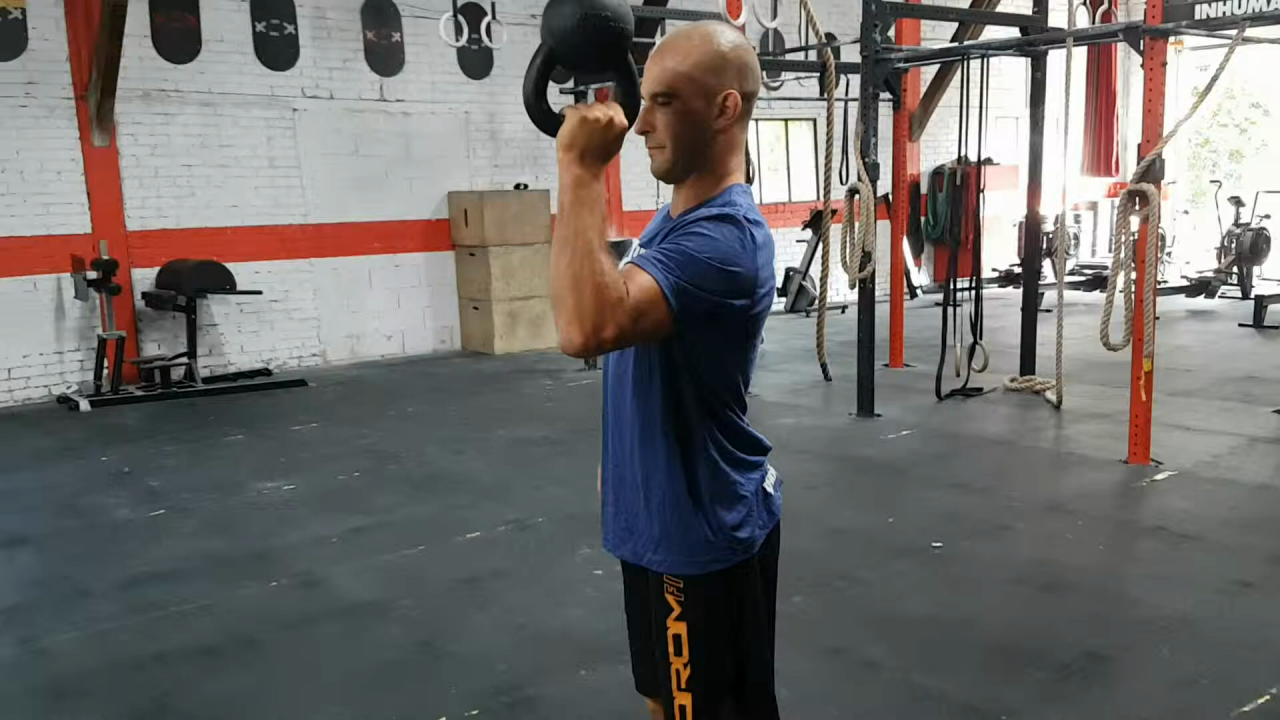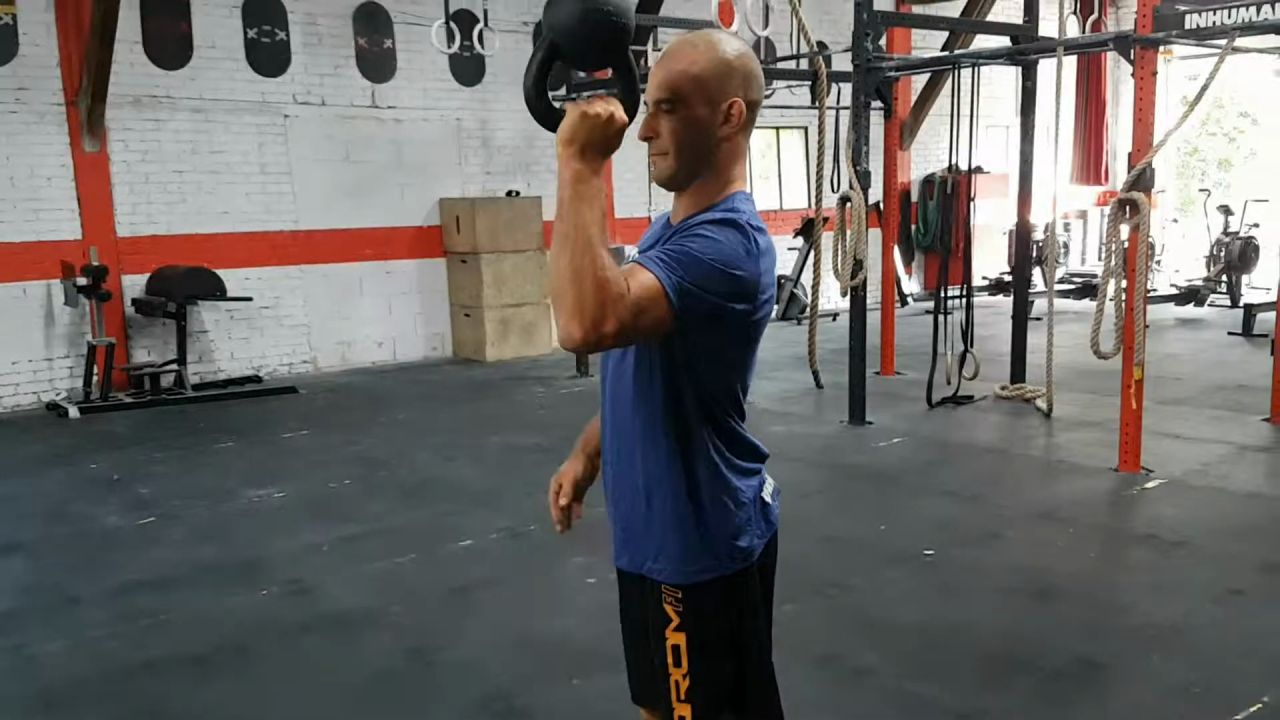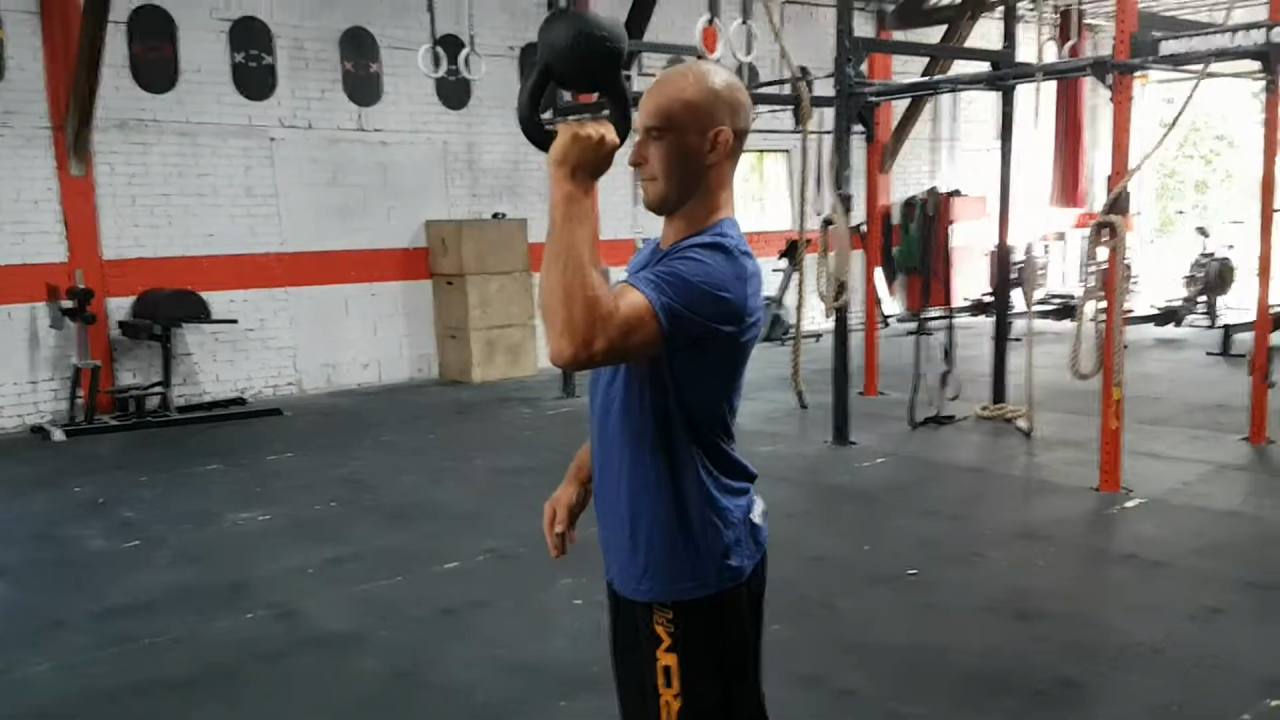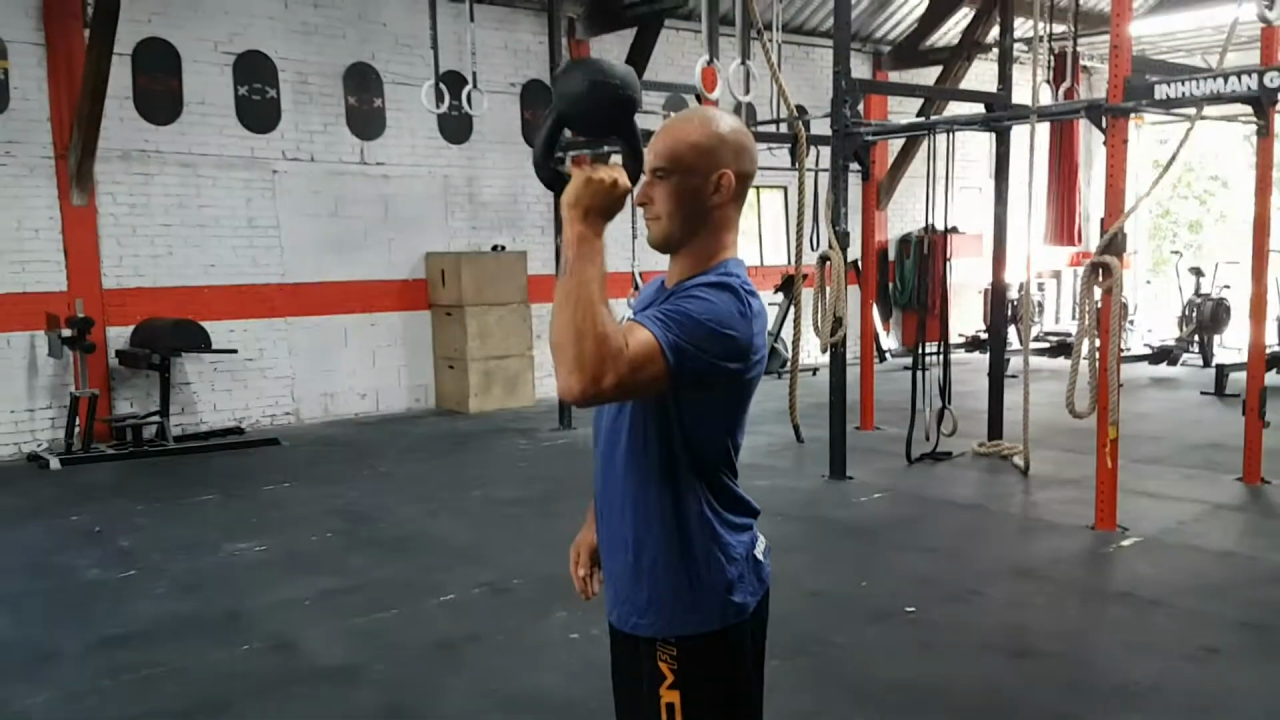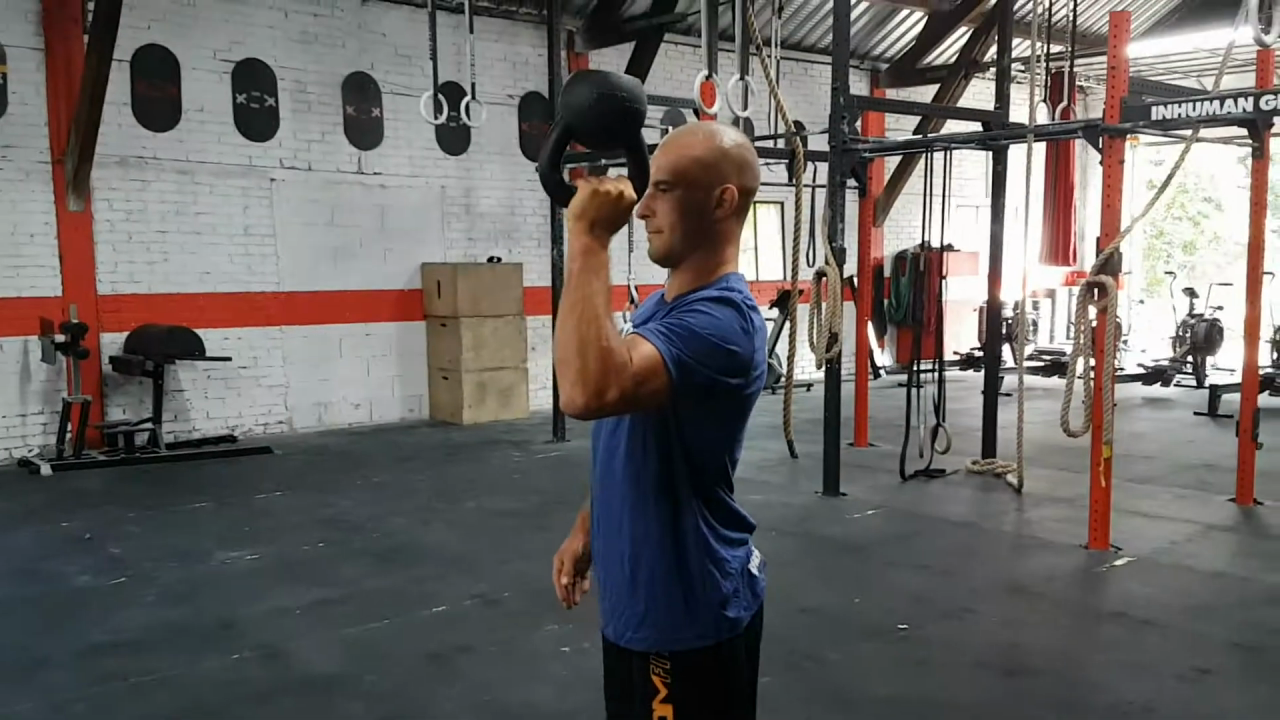
dt=0.4s
person 1, frame 1
left shoulder: (724, 236)
right shoulder: (679, 218)
left elbow: (587, 327)
left wrist: (580, 169)
left hip: (706, 530)
right hip: (660, 518)
person 1, frame 2
left shoulder: (727, 242)
right shoulder: (674, 228)
left elbow: (586, 322)
left wrist: (580, 164)
right wrist: (587, 453)
left hip: (705, 539)
right hip: (657, 528)
person 1, frame 3
left shoulder: (715, 266)
right shoulder: (660, 254)
left elbow: (577, 340)
left wrist: (571, 185)
right wrist: (579, 479)
left hip: (694, 560)
right hip: (646, 550)
person 1, frame 4
left shoulder: (720, 305)
right shoulder: (664, 293)
left elbow: (586, 377)
left wrist: (582, 226)
right wrist: (599, 522)
left hip: (696, 597)
right hip: (648, 586)
person 1, frame 5
left shoulder: (721, 319)
right shoulder: (662, 307)
left elbow: (587, 390)
left wrist: (588, 238)
right wrist: (586, 529)
left hip: (689, 614)
right hip: (640, 600)
